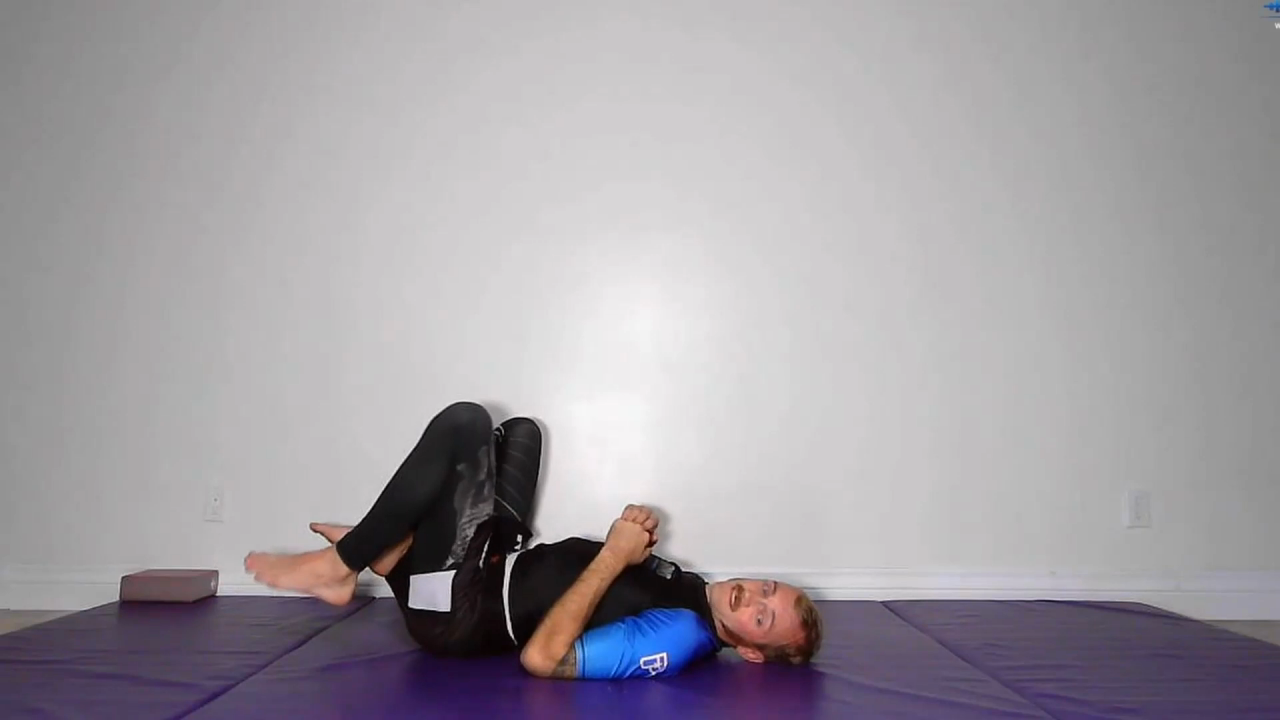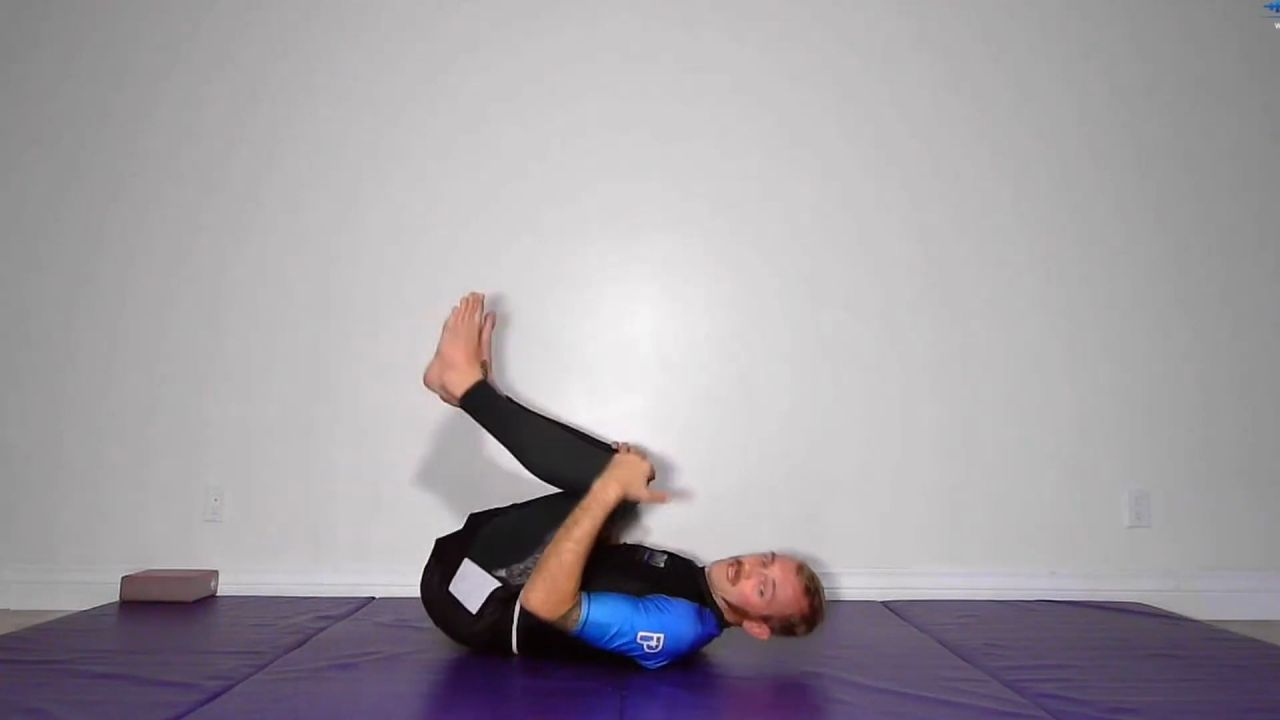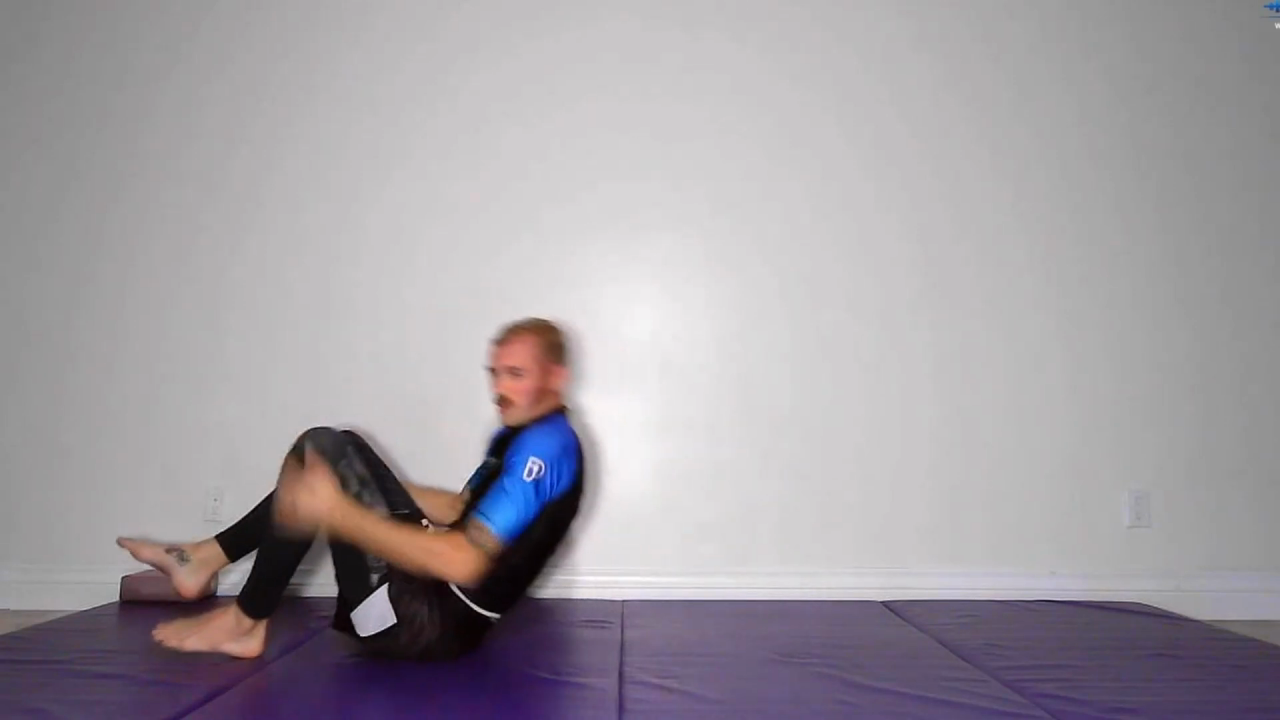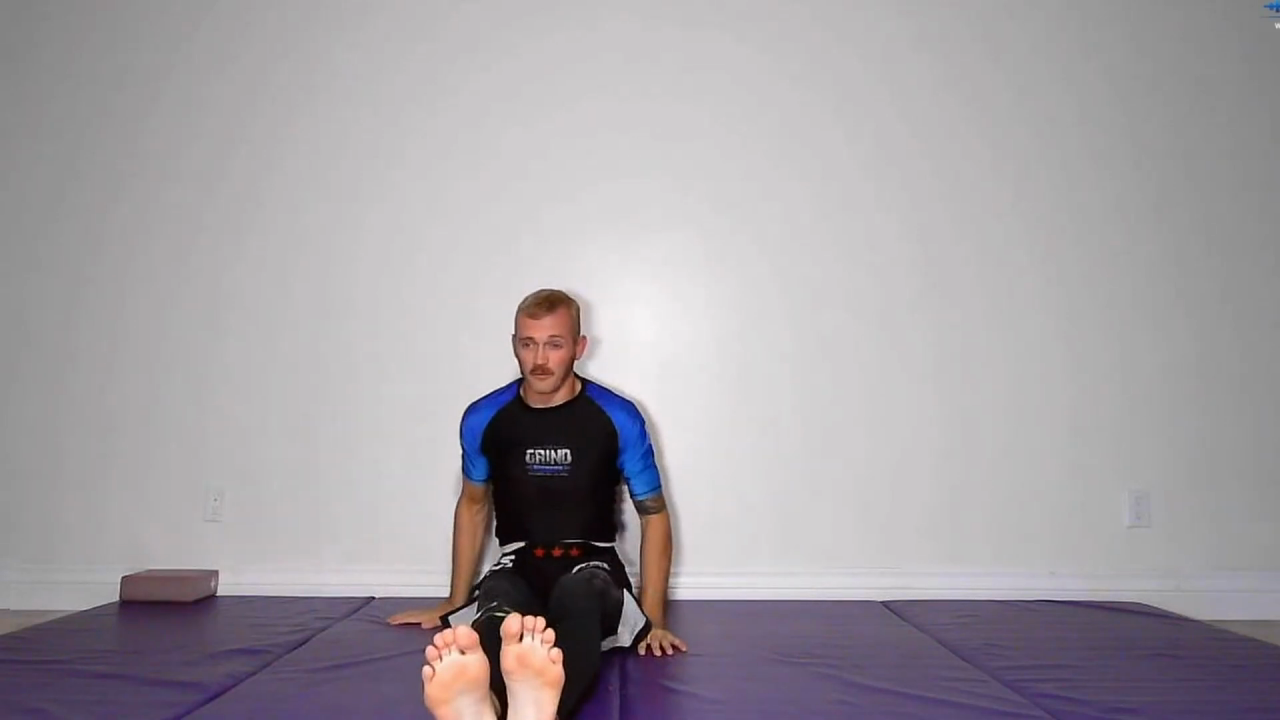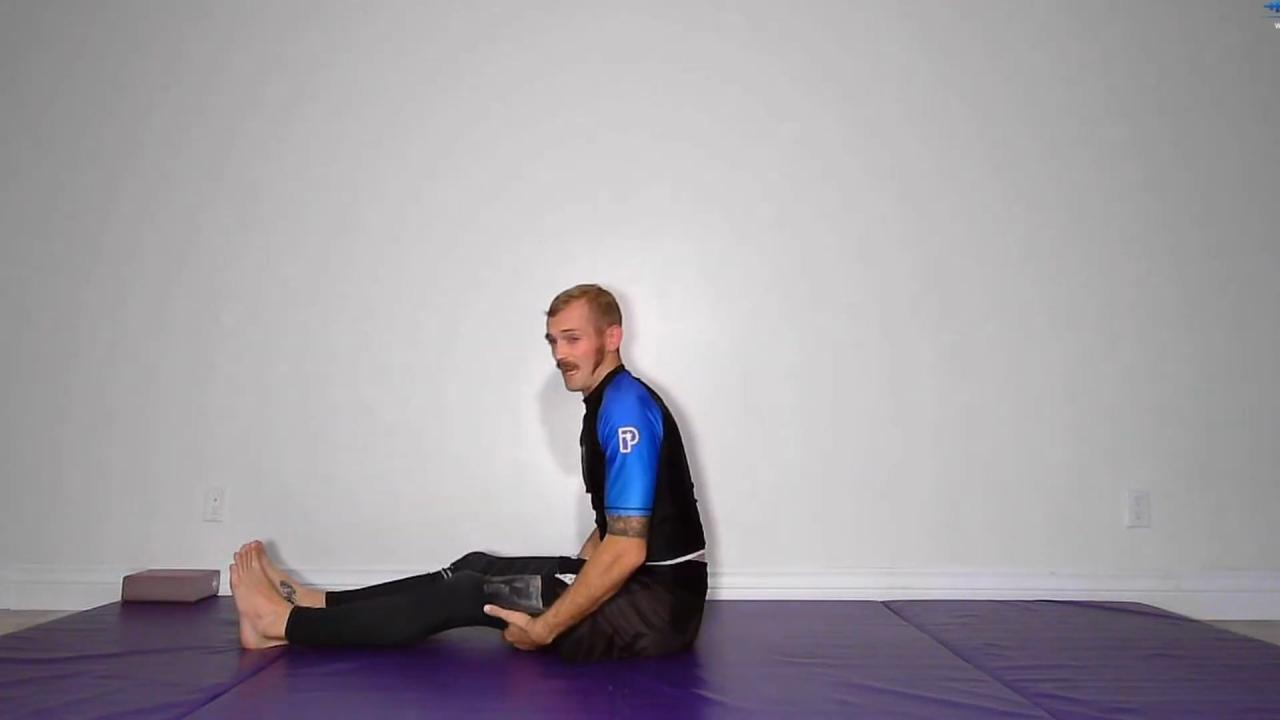
dt=1s
person 1, frame 1
left shoulder: (679, 642)
right shoulder: (692, 590)
left elbow: (541, 658)
left wrist: (615, 556)
right wrist: (630, 542)
left hip: (458, 611)
right hip: (500, 570)
left knee: (467, 424)
right knee: (520, 430)
left ankle: (341, 564)
right ankle: (393, 546)
person 1, frame 2
left shoulder: (674, 629)
right shoulder: (687, 577)
left elbow: (543, 601)
right elbow: (602, 552)
left wrist: (609, 492)
right wrist: (613, 490)
left hip: (471, 604)
right hip: (491, 585)
left ankle: (465, 385)
right ankle: (474, 390)
person 1, frame 3
left shoulder: (545, 445)
right shoulder: (524, 435)
left elbow: (463, 560)
left wrist: (337, 514)
right wrist: (358, 491)
left hip: (432, 623)
right hip: (434, 596)
left knee: (320, 448)
right knee: (339, 447)
left ankle: (245, 625)
right ankle: (208, 555)
person 1, frame 4
left shoulder: (618, 417)
right shoulder: (483, 418)
left elbow: (654, 515)
right elbow: (473, 506)
left wrist: (653, 618)
right wrist: (456, 601)
left hip: (589, 566)
right hip: (518, 567)
left knee: (577, 597)
right knee: (497, 610)
person 1, frame 5
left shoulder: (625, 406)
right shoulder: (608, 404)
left elbow: (627, 549)
left wrist: (544, 627)
right wrist: (564, 580)
left hip: (656, 606)
right hip: (643, 591)
left knee: (468, 593)
right knee: (477, 568)
left ankle: (284, 624)
right ankle: (316, 605)
